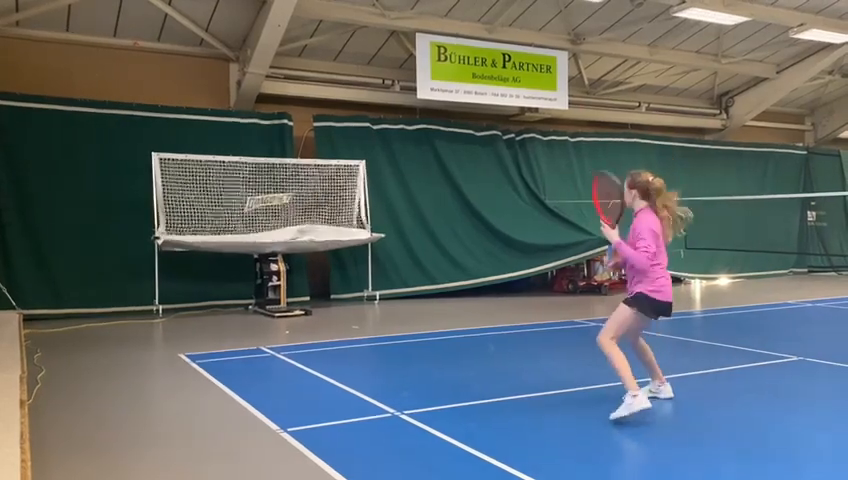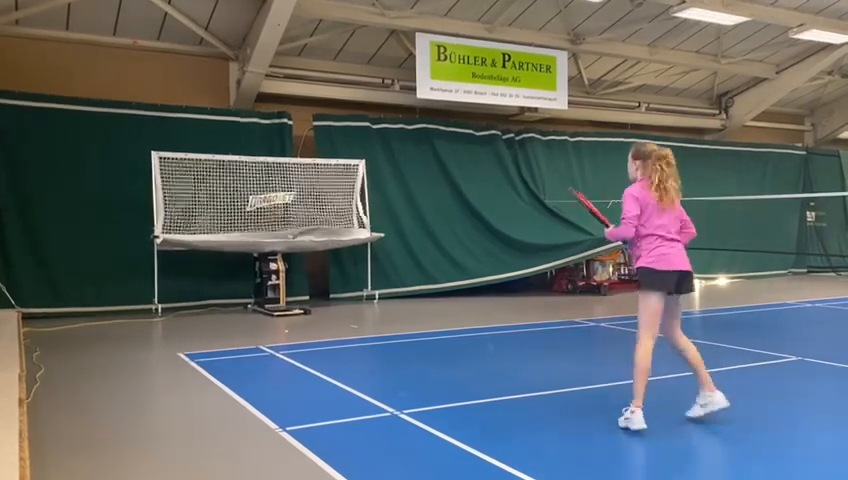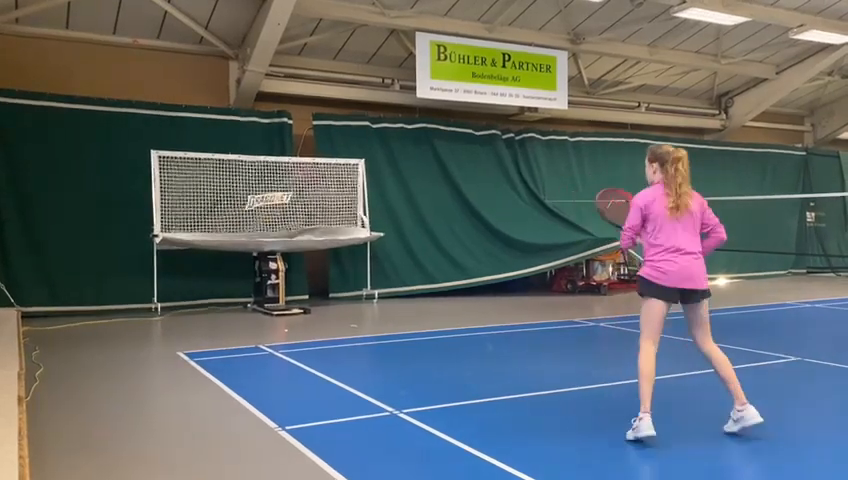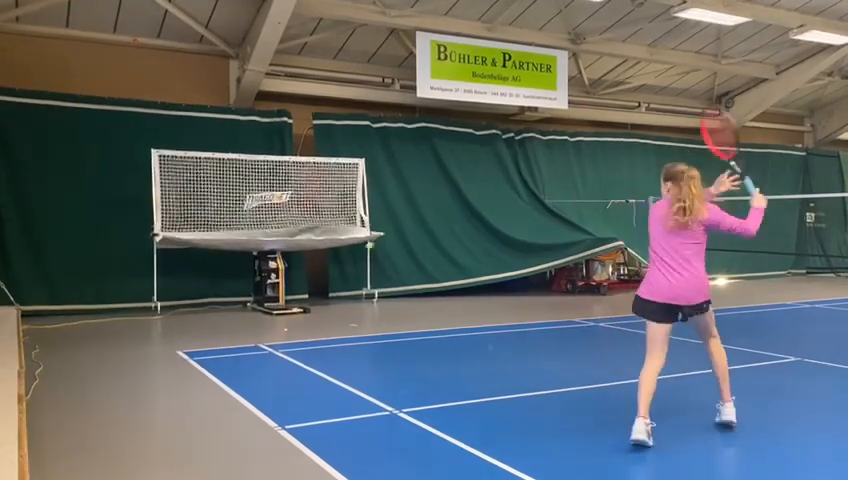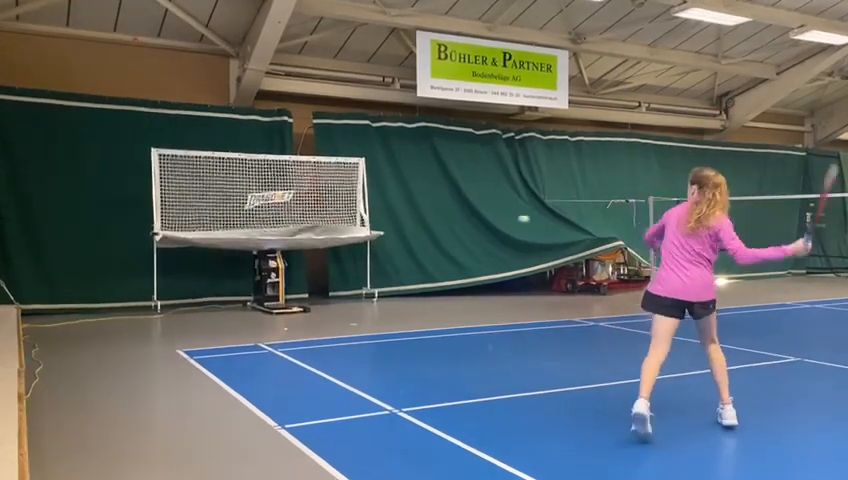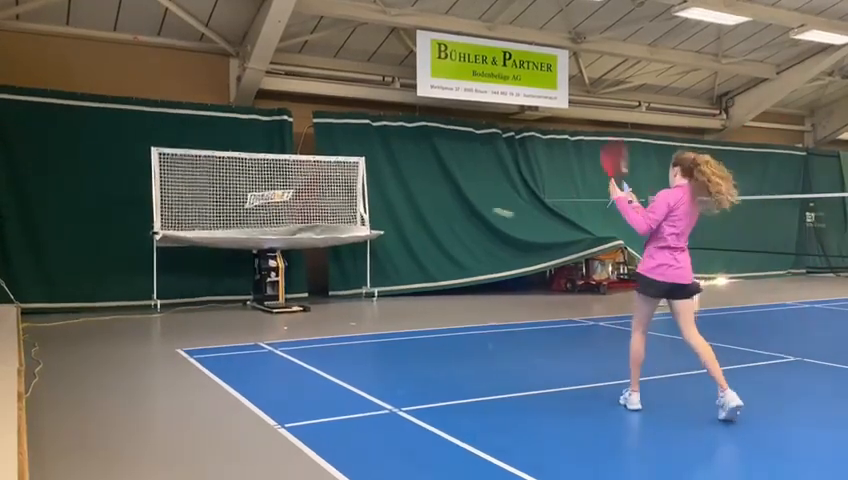
dt=0.3s
person 1, frame 1
left shoulder: (644, 221)
right shoulder: (647, 217)
left elbow: (642, 264)
left wrist: (615, 241)
right wrist: (619, 261)
left hip: (649, 293)
right hip: (655, 292)
left knee: (606, 338)
right knee: (632, 336)
left ankle: (635, 395)
right ankle: (660, 384)
person 1, frame 2
left shoulder: (633, 192)
right shoulder: (667, 193)
left elbow: (628, 230)
right elbow: (689, 231)
left wrist: (610, 233)
left hip: (654, 267)
right hip: (680, 266)
left knee: (646, 338)
right knee: (674, 334)
left ankle: (635, 410)
right ankle: (709, 393)
person 1, frame 3
left shoulder: (643, 198)
right shoulder: (694, 198)
left elbow: (626, 241)
right elbow: (719, 236)
left wrist: (642, 239)
left hip: (659, 275)
right hip: (694, 276)
left knee: (647, 346)
right knee: (706, 344)
left ankle: (644, 418)
right ankle: (743, 407)
person 1, frame 4
left shoulder: (656, 210)
right shoulder: (706, 211)
right elbow: (747, 230)
left wrist: (710, 193)
right wrist: (758, 206)
left hip: (655, 293)
right hip: (693, 292)
left knee: (654, 360)
right knee: (711, 340)
left ankle: (642, 422)
right ankle: (726, 406)
person 1, frame 5
left shoulder: (674, 212)
right shoulder: (719, 220)
left elbow: (649, 236)
right elbow: (744, 256)
left wrist: (657, 245)
right wrist: (788, 250)
left hip: (666, 290)
right hip: (700, 292)
left knee: (656, 352)
right knee: (711, 345)
left ankle: (642, 402)
right ankle: (727, 407)
person 1, frame 6
left shoulder: (667, 196)
right shoulder: (693, 198)
left elbow: (643, 228)
left wrist: (622, 204)
right wrist: (634, 204)
left hip: (654, 273)
right hip: (682, 276)
left knee: (638, 331)
right knee: (692, 335)
left ankle: (633, 393)
right ankle: (726, 393)
